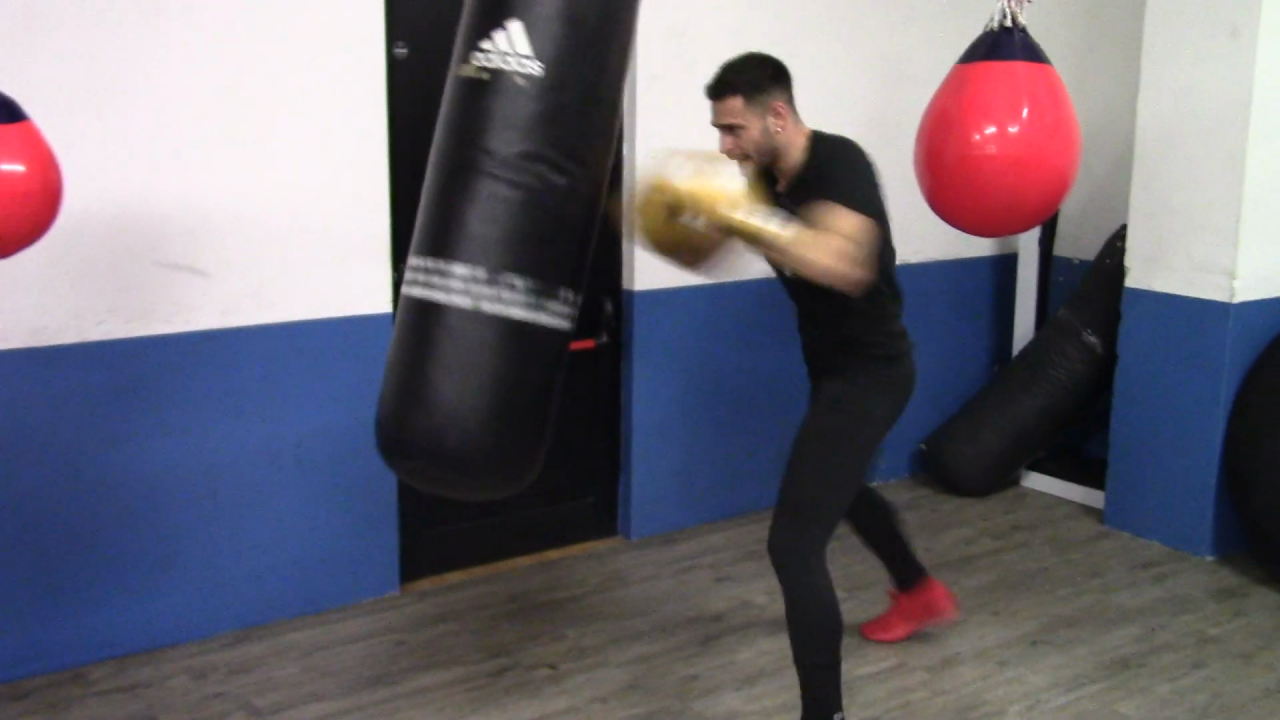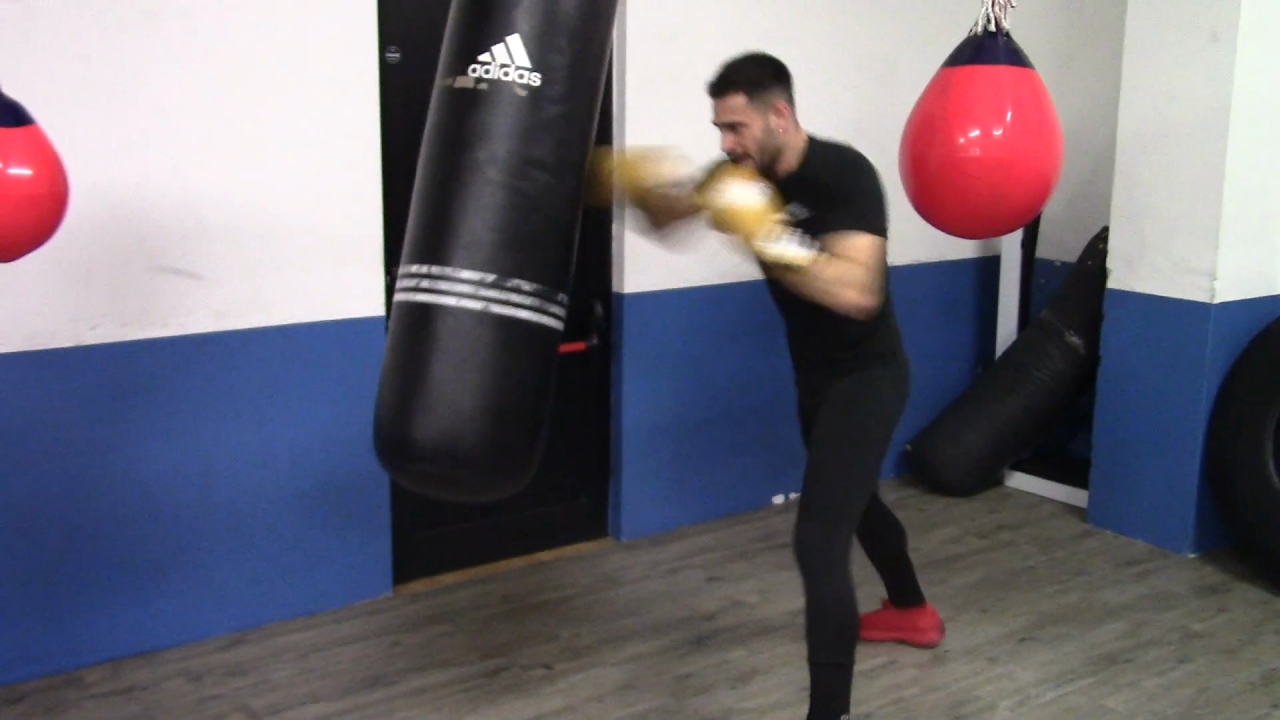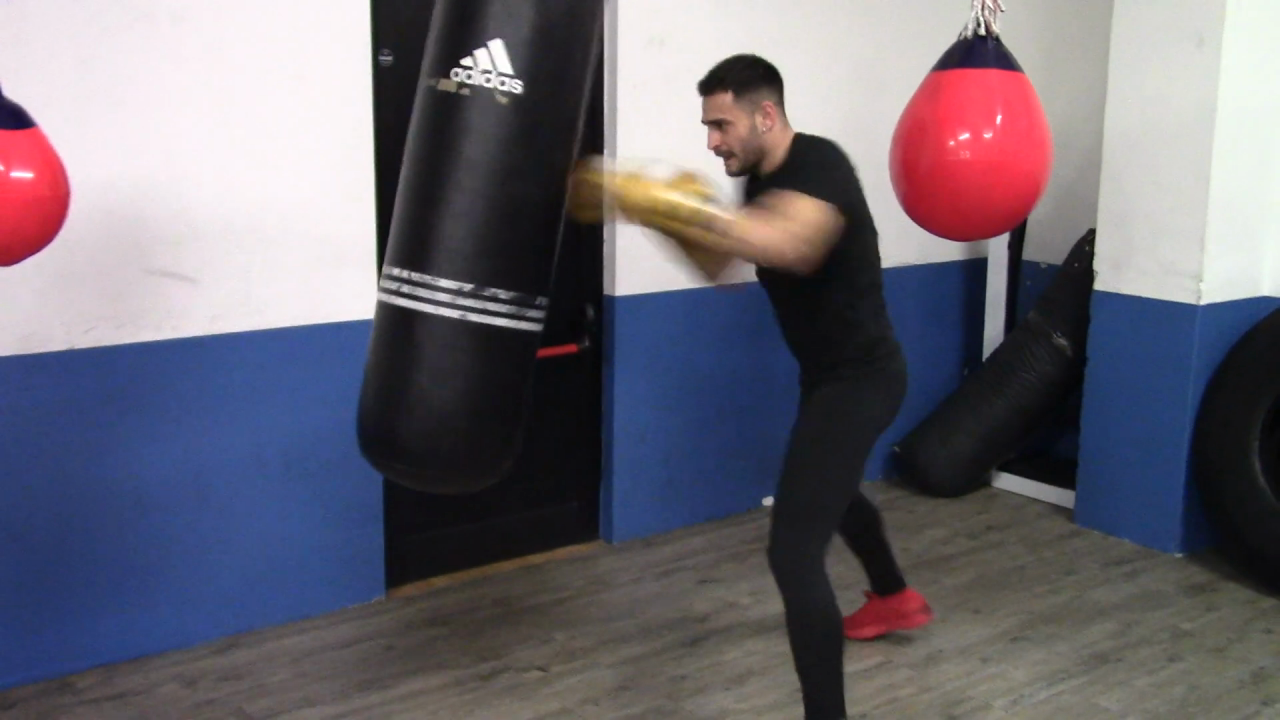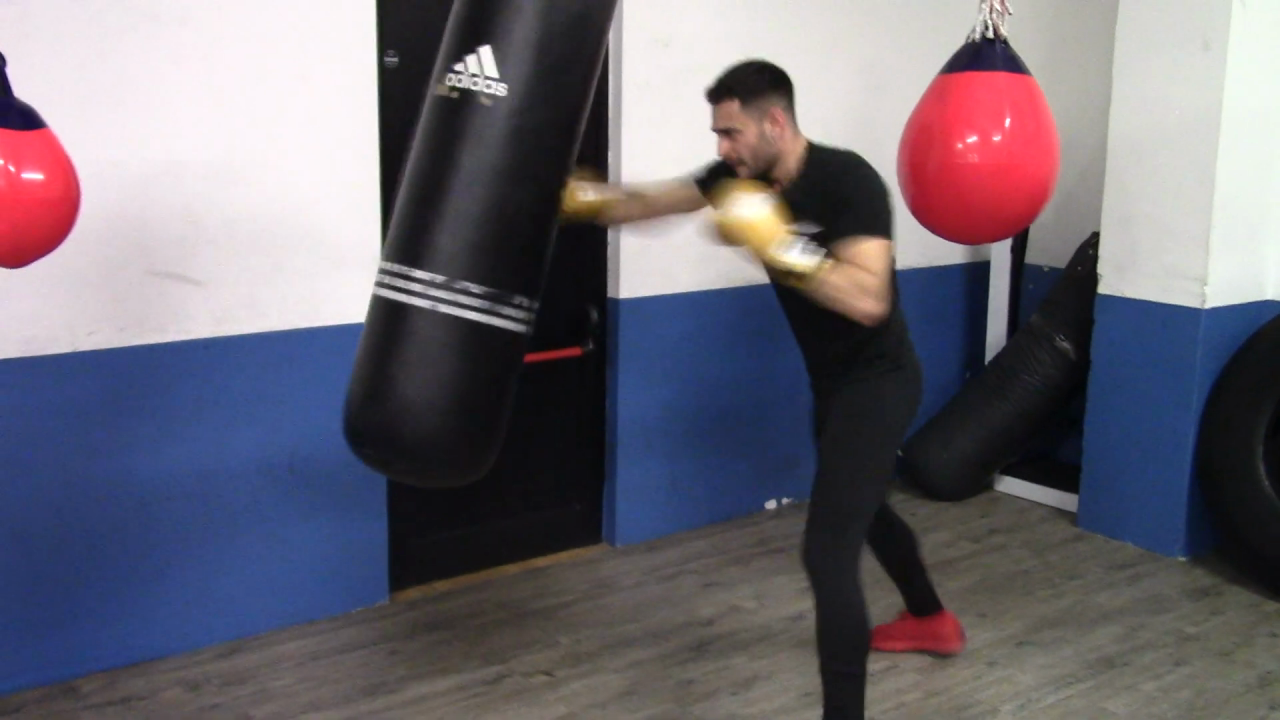
dt=0.2s
person 1, frame 1
left shoulder: (841, 166)
right shoulder: (768, 175)
left elbow: (834, 265)
left wrist: (736, 215)
right wrist: (693, 221)
left hip: (869, 374)
right hip: (835, 368)
left knee: (793, 545)
right knee: (843, 489)
right ankle: (921, 592)
person 1, frame 2
left shoulder: (844, 174)
right shoulder: (760, 171)
left elbow: (854, 294)
right elbow: (669, 220)
right wrist: (642, 193)
left hip: (866, 373)
right hip: (817, 371)
left knee: (819, 542)
right knee: (851, 493)
right ankle: (911, 612)
person 1, frame 3
left shoulder: (821, 163)
right shoulder: (755, 178)
left elbow: (778, 244)
right elbow: (719, 271)
left wrist: (676, 203)
right wrist: (680, 224)
left hip: (862, 380)
right hip: (827, 374)
left knee: (793, 551)
right knee: (834, 491)
right ankle: (896, 597)
person 1, frame 4
left shoulder: (848, 179)
right shoulder: (755, 178)
left elbow: (866, 302)
right elbow: (657, 201)
left wrist: (780, 247)
right wrist: (584, 198)
left hip: (877, 379)
right hip: (833, 378)
left knee: (828, 552)
right knee: (862, 503)
right ankle: (931, 620)
